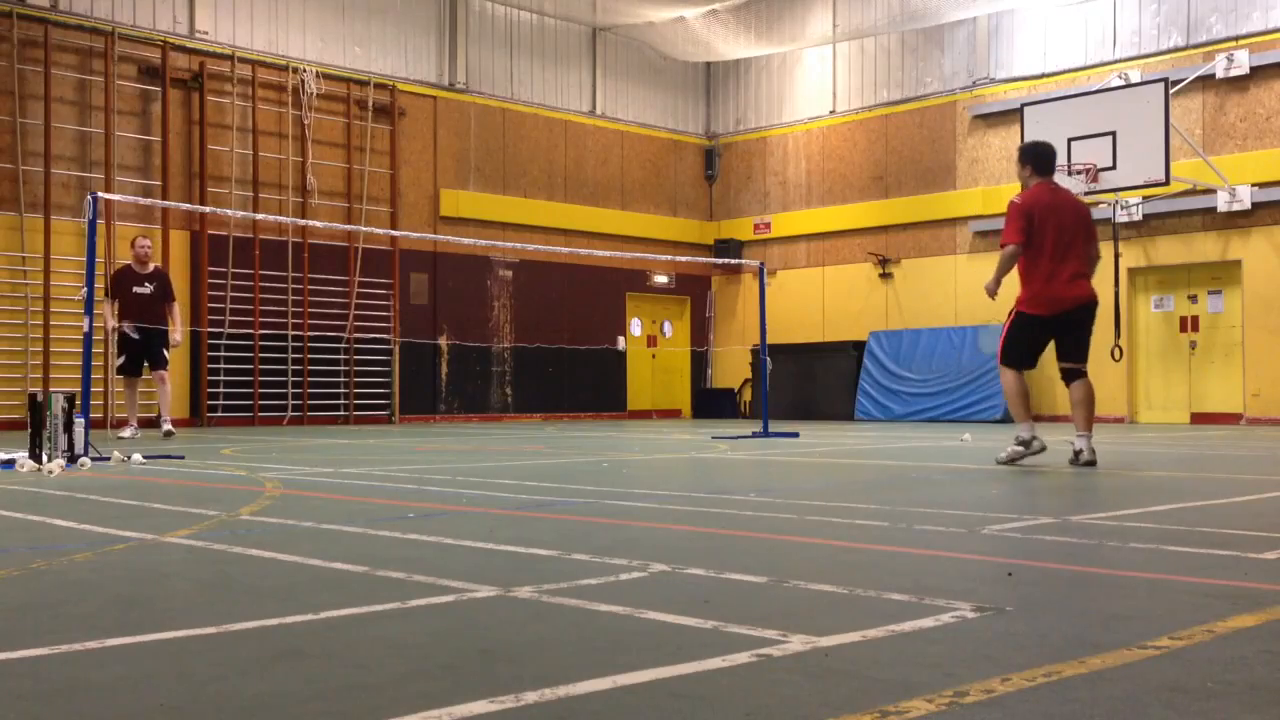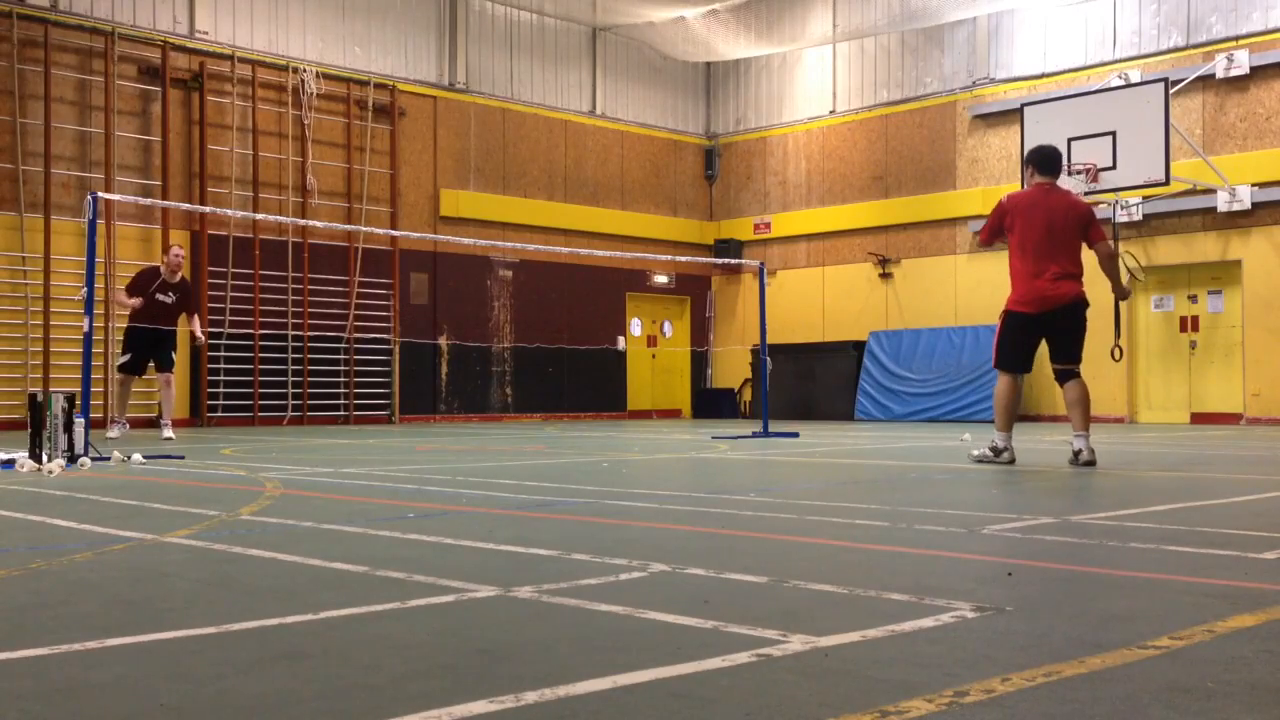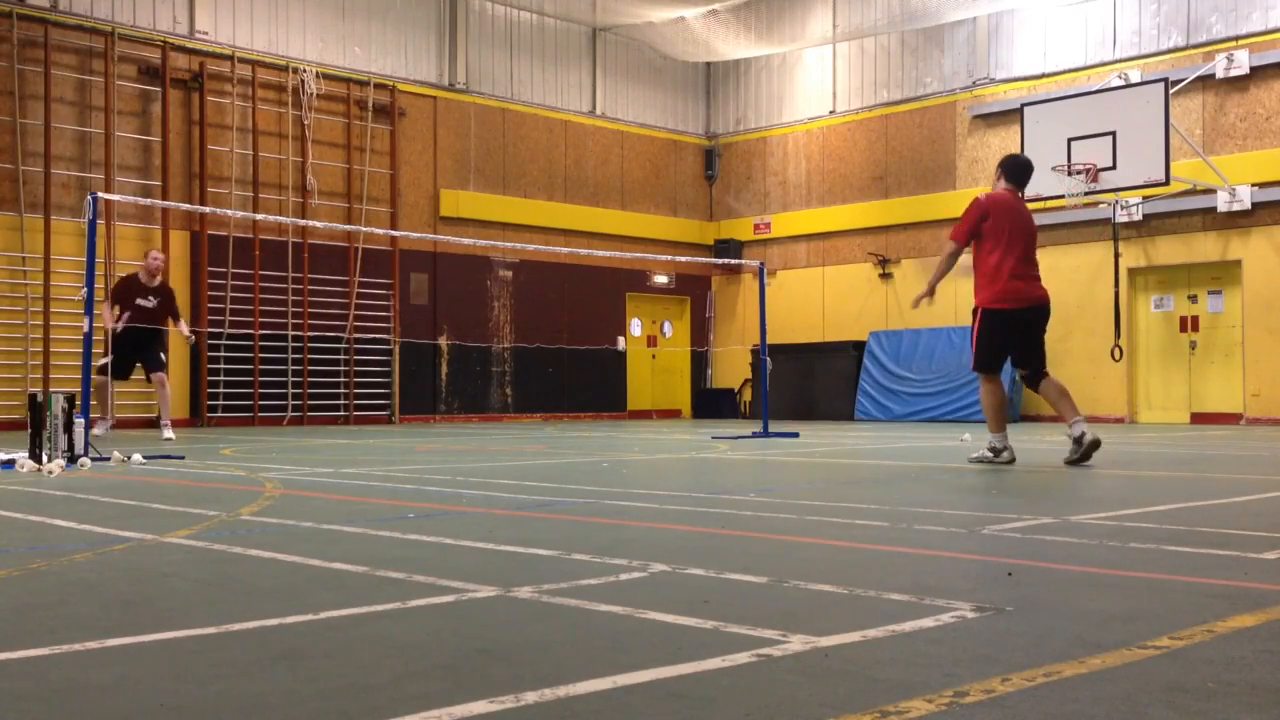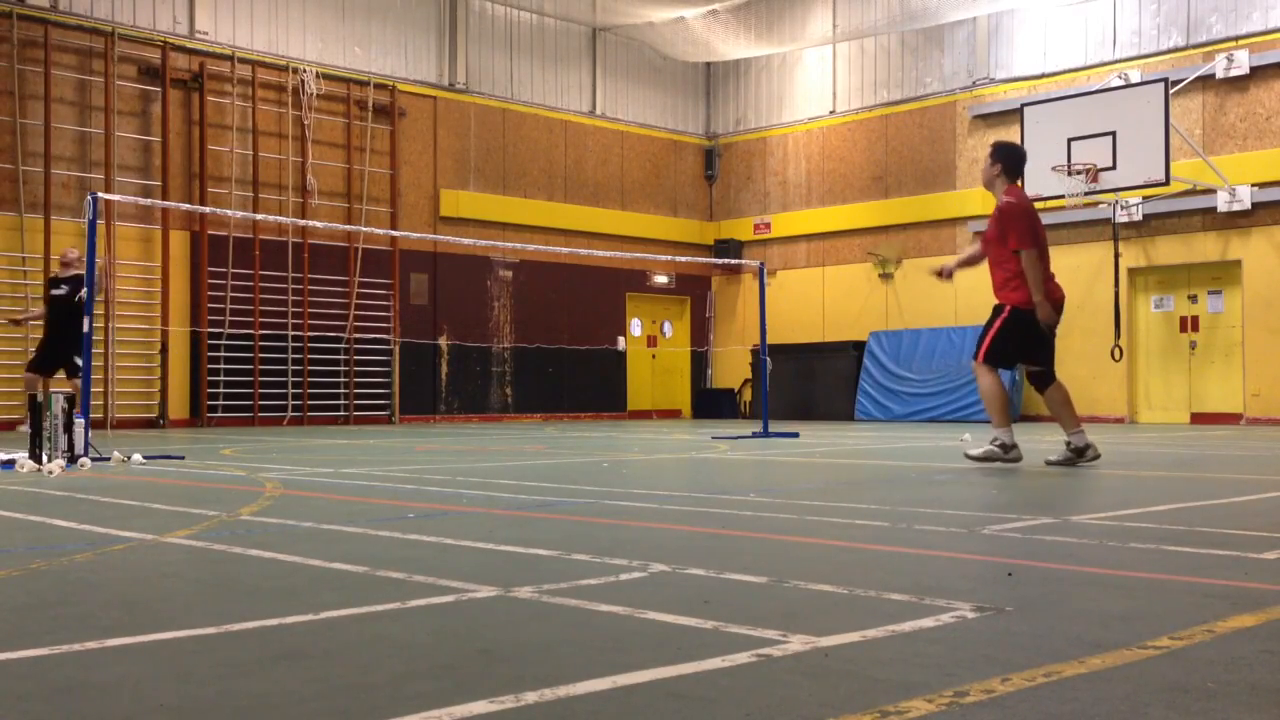
dt=0.7s
person 1, frame 1
left shoulder: (1023, 203)
right shoulder: (1077, 204)
left elbow: (1012, 250)
right elbow: (1093, 253)
left wrist: (995, 280)
left hip: (1038, 302)
right hip: (1080, 300)
left knee: (1010, 365)
right knee: (1075, 372)
left ankle: (1027, 436)
right ankle: (1084, 445)
person 1, frame 2
left shoulder: (1012, 203)
right shoulder: (1079, 207)
left elbow: (984, 240)
right elbow: (1105, 252)
right wrist: (1117, 286)
left hip: (1026, 302)
right hip: (1069, 301)
left knee: (1008, 372)
right knee: (1069, 373)
left ankle: (1001, 445)
right ankle: (1082, 446)
person 1, frame 3
left shoulder: (985, 202)
right shoulder: (1024, 214)
left elbow: (956, 245)
left wrist: (931, 285)
right wrist: (971, 268)
left hip: (998, 302)
right hip: (1034, 301)
left knee: (988, 374)
right knee: (1036, 374)
left ankle: (999, 446)
right ankle: (1080, 431)
person 1, frame 4
left shoulder: (1010, 204)
right shoulder: (1008, 205)
left elbow: (1028, 253)
right elbow: (985, 248)
left wrist: (1040, 301)
right wrist: (955, 264)
left hip: (1022, 302)
right hip: (1032, 304)
left knee: (983, 363)
right knee: (1041, 374)
left ankle: (1004, 441)
right ankle: (1080, 444)
person 2, frame 1
left shoulder: (161, 275)
right shoulder: (121, 275)
left elbow: (172, 304)
right elbow: (108, 301)
left wrist: (177, 331)
right wrist: (109, 319)
left hip: (157, 333)
right hip: (129, 334)
left knee: (161, 375)
right knee: (130, 380)
left ankle: (166, 421)
right ankle: (132, 425)
person 2, frame 2
left shoulder: (185, 287)
right shoulder: (147, 275)
left elbow: (192, 314)
right elbow: (120, 295)
left wrist: (198, 333)
right wrist: (130, 303)
left hip: (165, 336)
right hip: (138, 332)
left knee: (166, 378)
right knee: (124, 378)
left ankle: (166, 425)
right ankle: (119, 421)
person 2, frame 3
left shoulder: (166, 291)
right shoulder: (126, 283)
left elbow: (176, 317)
right elbow: (108, 305)
left wrist: (186, 333)
right wrist: (109, 323)
left hip: (153, 342)
right hip: (124, 340)
left knee: (160, 378)
right knee: (100, 381)
left ankle: (166, 424)
right ankle: (104, 419)
person 2, frame 4
left shoulder: (81, 279)
right shoulder: (51, 281)
left elbow: (97, 289)
left wrist: (100, 273)
right wrist: (24, 318)
left hip: (75, 340)
right hip: (51, 340)
left knee: (78, 383)
right knee: (29, 379)
right ankle: (33, 421)
